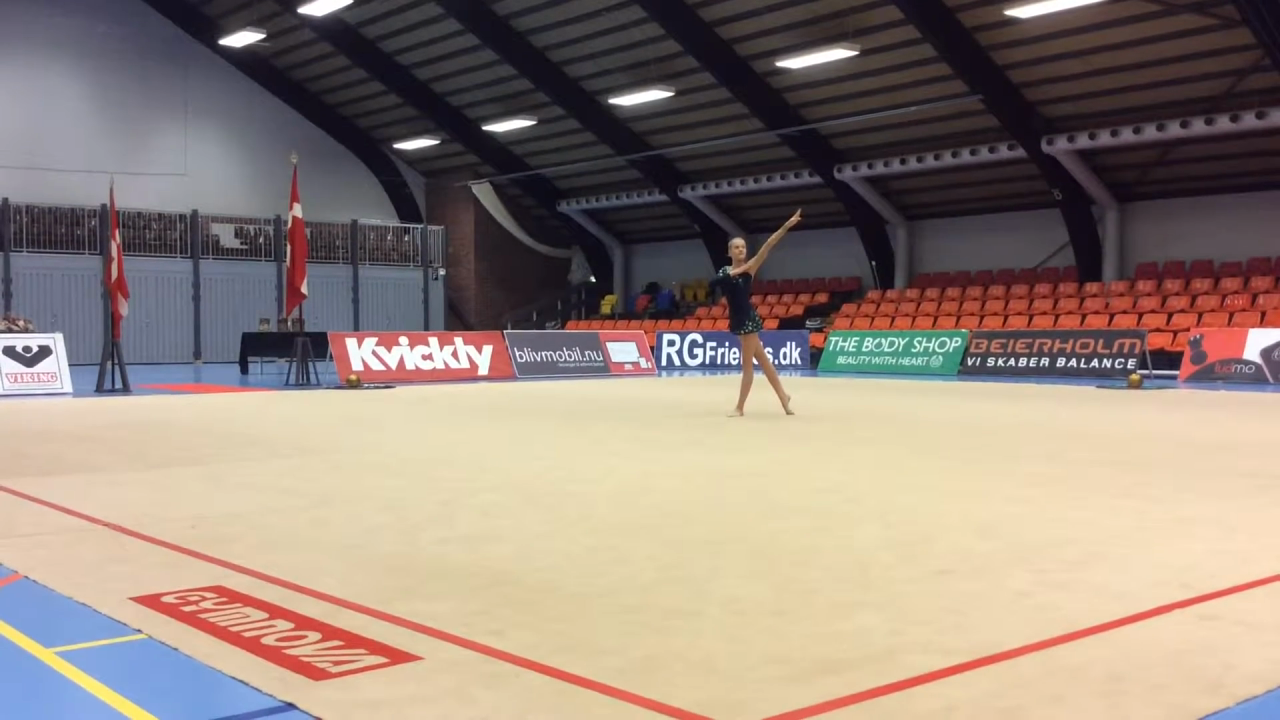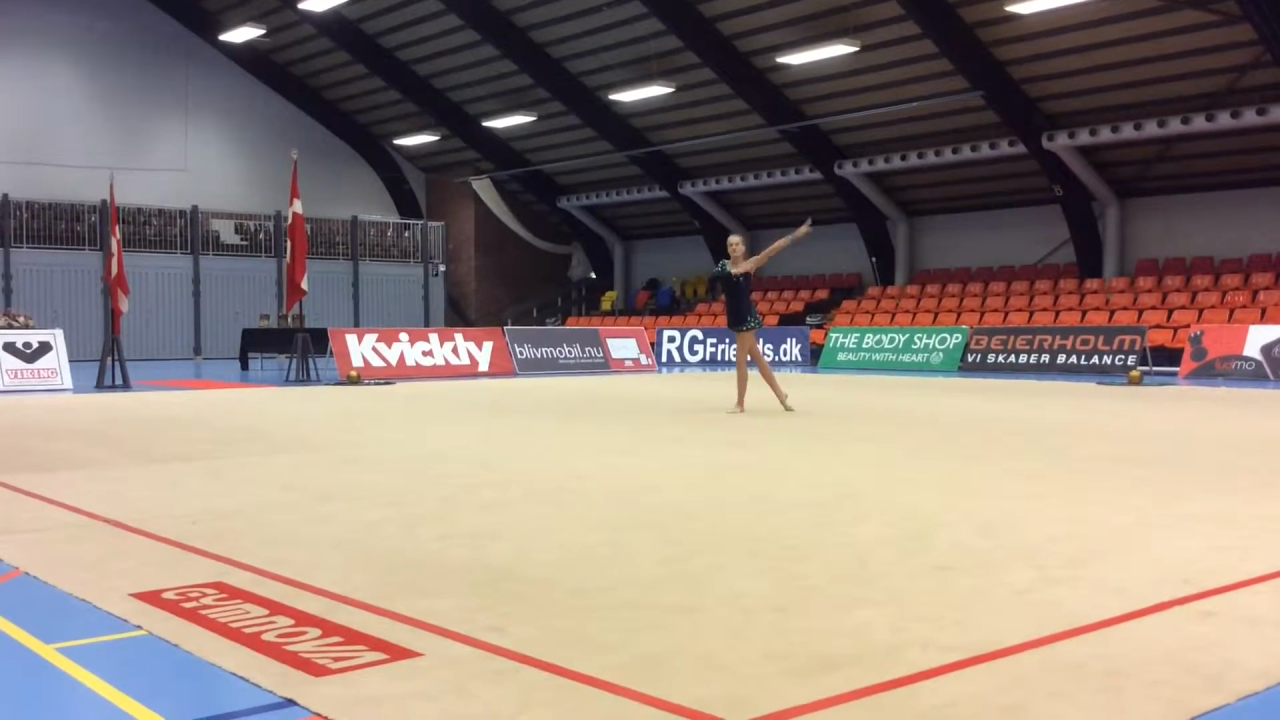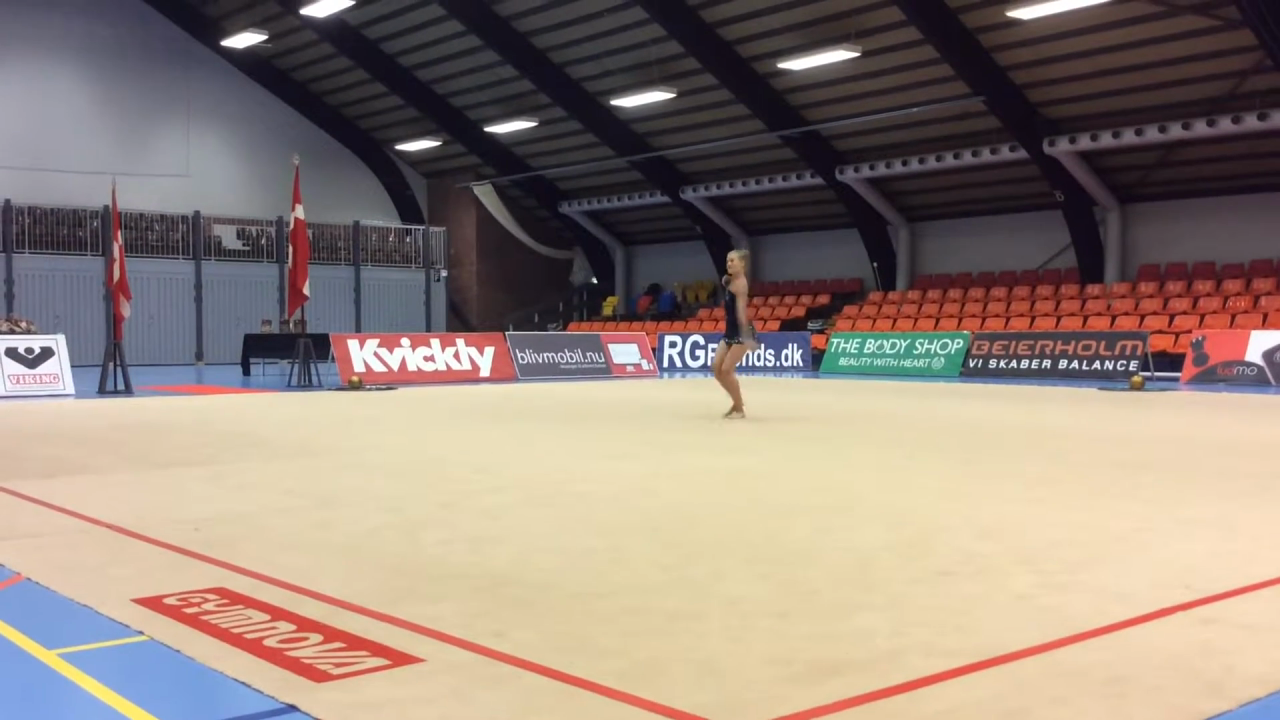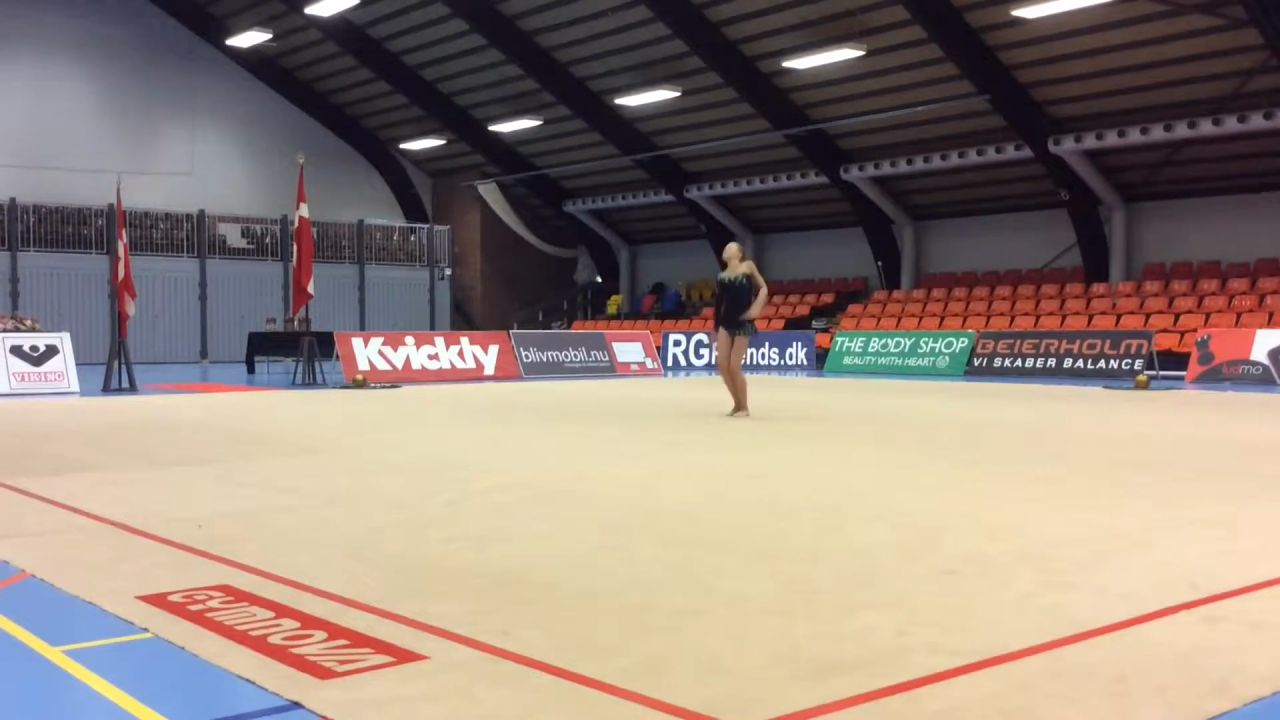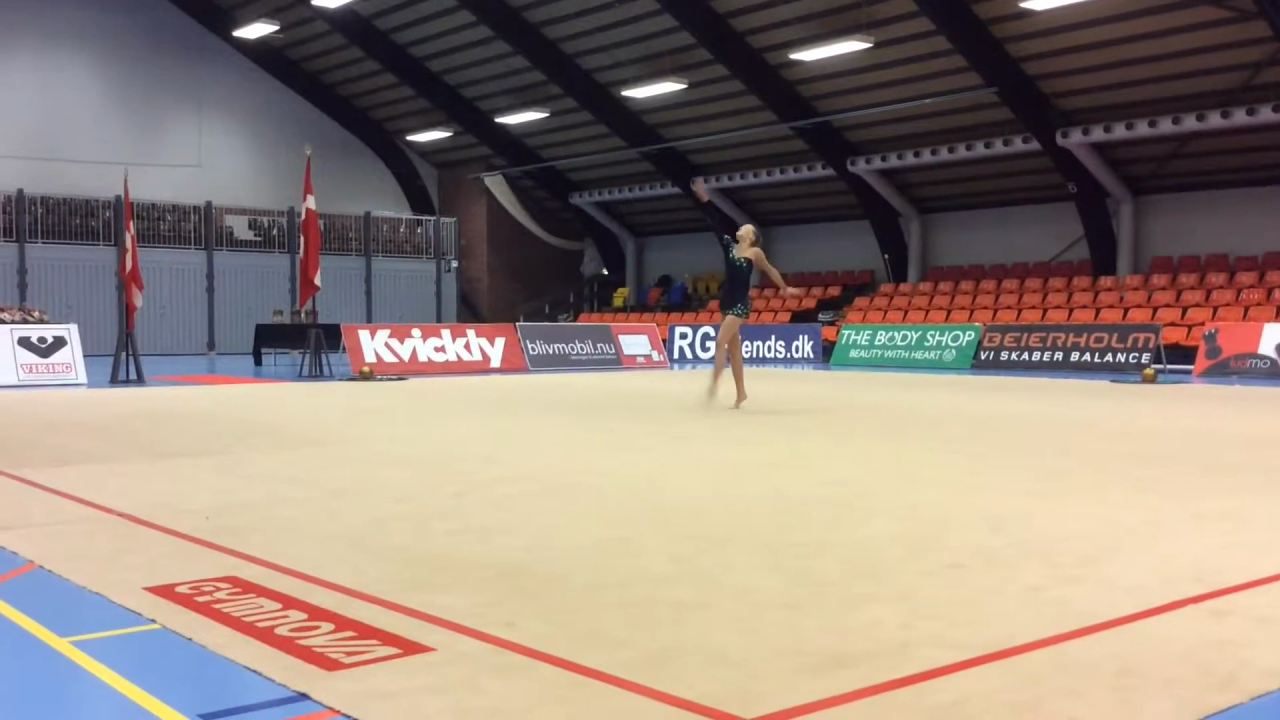
dt=0.4s
person 1, frame 1
left shoulder: (750, 267)
right shoulder: (725, 271)
left elbow: (769, 244)
right elbow: (713, 283)
left wrist: (786, 226)
right wrist: (732, 274)
left hip: (748, 319)
right hip: (737, 320)
left knee: (747, 363)
right knee: (762, 359)
left ankle: (740, 407)
right ankle: (783, 396)
person 1, frame 2
left shoulder: (750, 263)
right shoulder: (724, 265)
left elbow: (774, 248)
right elbow: (713, 276)
left wrist: (796, 234)
right wrist: (732, 272)
left hip: (748, 316)
right hip: (734, 316)
left knee: (742, 359)
right knee: (757, 358)
left ankle: (740, 404)
right ankle: (780, 394)
person 1, frame 3
left shoulder: (740, 282)
right shoulder: (730, 280)
left elbow: (741, 310)
left wrist: (747, 336)
right wrist: (726, 280)
left hip: (741, 333)
right hip: (731, 332)
left knee: (726, 369)
right knee: (716, 367)
left ankle: (739, 409)
right ankle: (737, 403)
person 1, frame 4
left shoulder: (748, 266)
right shoulder: (722, 276)
left elbow: (763, 288)
right elbow: (719, 303)
left wrist: (757, 307)
right wrist: (716, 330)
left hip: (743, 323)
right hip: (725, 323)
left knee: (734, 367)
right knee: (722, 364)
left ankle: (744, 407)
right ankle: (737, 404)
person 1, frame 5
left shoulder: (755, 253)
right shoulder: (729, 247)
left elbow: (771, 272)
right elbow: (717, 223)
left wrist: (786, 289)
right wrist: (704, 199)
left hip: (740, 305)
right hip: (727, 302)
left knee: (721, 342)
right knee: (733, 349)
left ankle: (714, 384)
right ankle: (740, 392)
